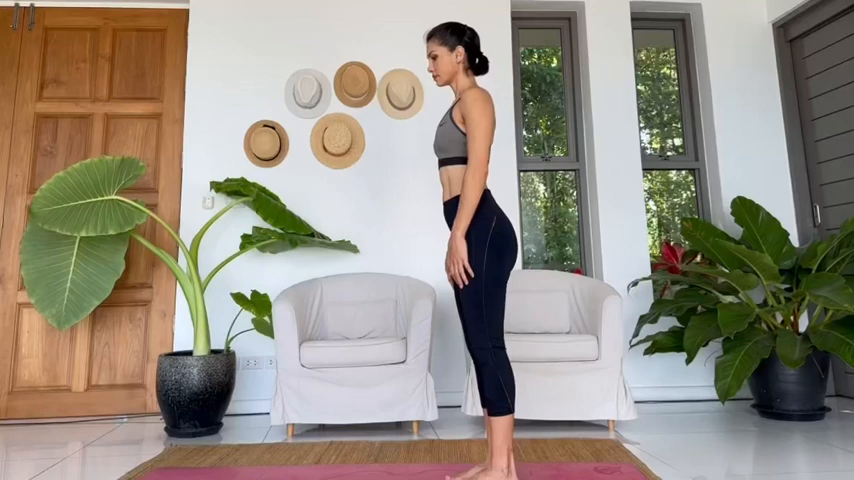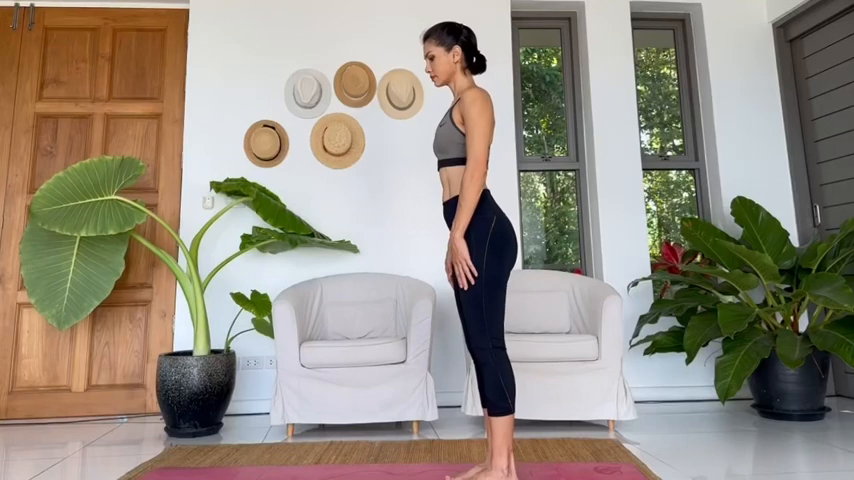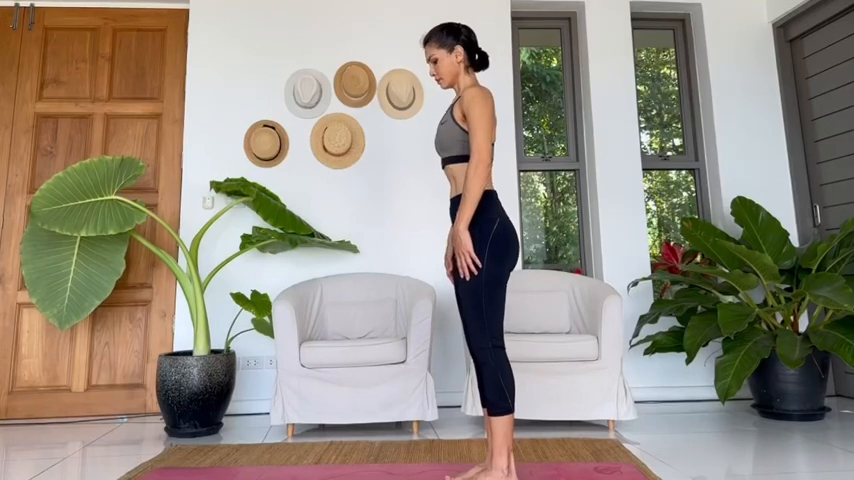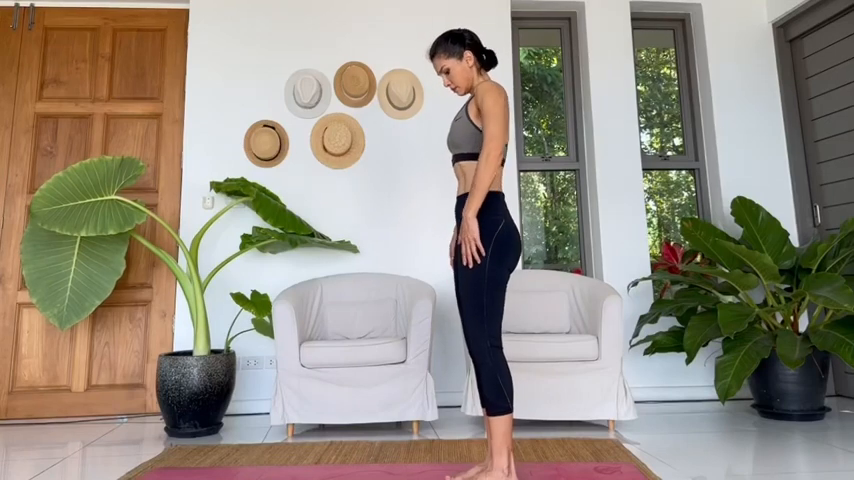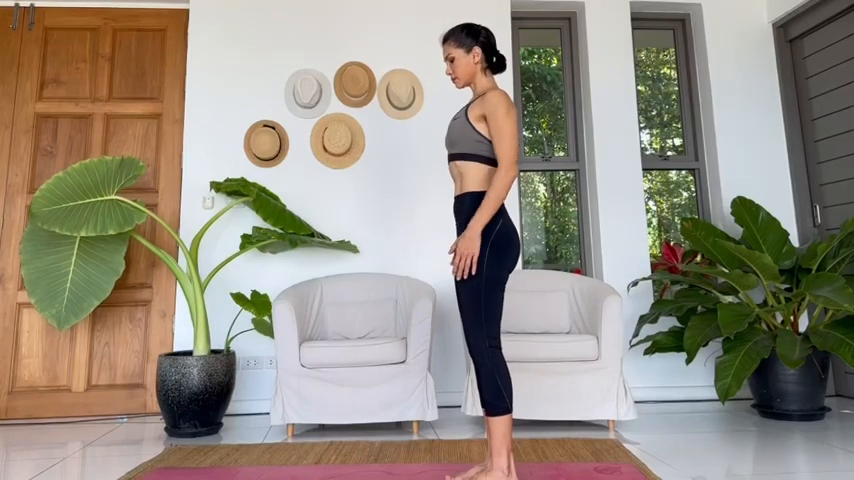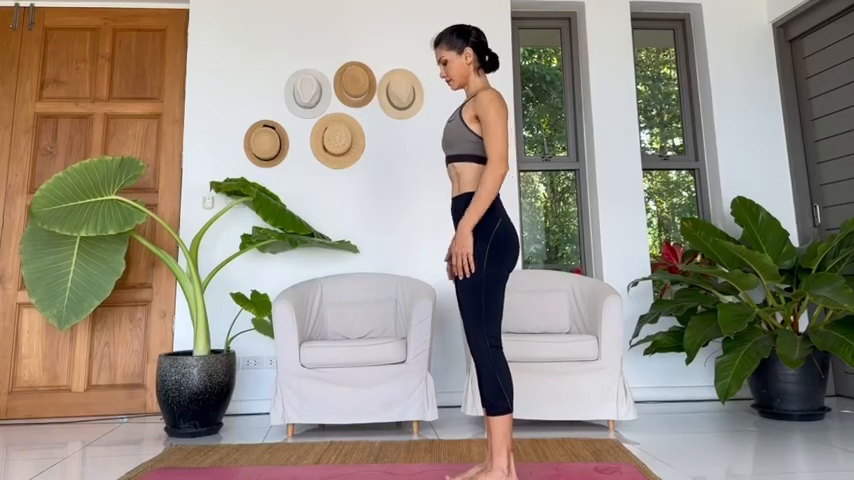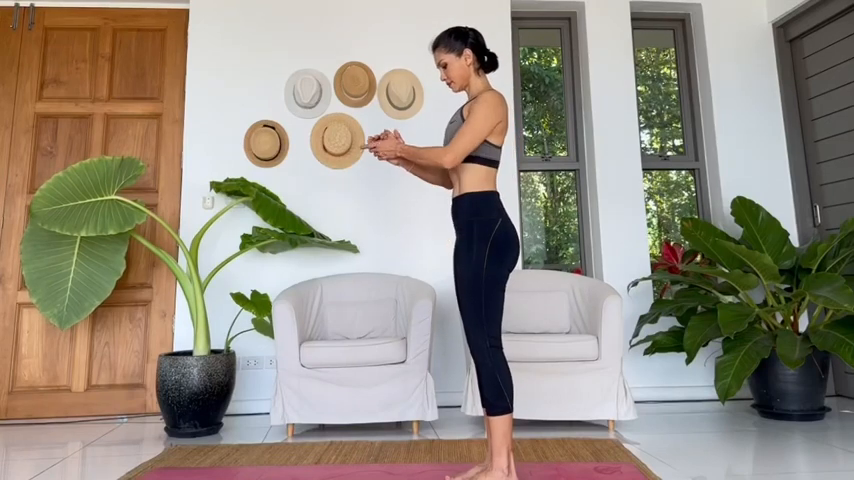
dt=0.5s
person 1, frame 1
left shoulder: (475, 97)
right shoulder: (459, 105)
left elbow: (477, 169)
left wrist: (459, 236)
left hip: (481, 230)
right hip: (470, 232)
left knee: (486, 344)
right knee: (480, 345)
person 1, frame 2
left shoulder: (474, 98)
right shoulder: (458, 105)
left elbow: (475, 170)
left wrist: (457, 236)
left hip: (481, 230)
right hip: (470, 232)
left knee: (487, 344)
right knee: (480, 346)
person 1, frame 3
left shoulder: (475, 96)
right shoulder: (460, 103)
left elbow: (480, 163)
left wrist: (461, 230)
right wrist: (455, 237)
left hip: (484, 228)
right hip: (474, 229)
left knee: (487, 343)
right knee: (481, 345)
person 1, frame 4
left shoulder: (490, 92)
right shoulder: (474, 104)
left elbow: (493, 152)
left wrist: (470, 215)
left hip: (488, 225)
right hip: (477, 225)
left knee: (485, 344)
right knee: (480, 345)
person 1, frame 5
left shoulder: (494, 100)
right shoulder: (474, 106)
left elbow: (507, 168)
left wrist: (474, 232)
left hip: (486, 229)
right hip: (474, 229)
left knee: (484, 344)
right knee: (480, 345)
person 1, frame 6
left shoulder: (487, 98)
right shoulder: (469, 106)
left elbow: (497, 166)
left wrist: (466, 229)
left hip: (485, 228)
right hip: (473, 228)
left knee: (485, 343)
right knee: (481, 344)
person 1, frame 7
left shoulder: (490, 100)
right shoulder: (469, 107)
left elbow: (450, 157)
right elbow: (449, 176)
left wrist: (401, 148)
right wrist: (401, 158)
left hip: (486, 227)
right hip: (473, 229)
left knee: (485, 342)
right knee: (481, 343)
